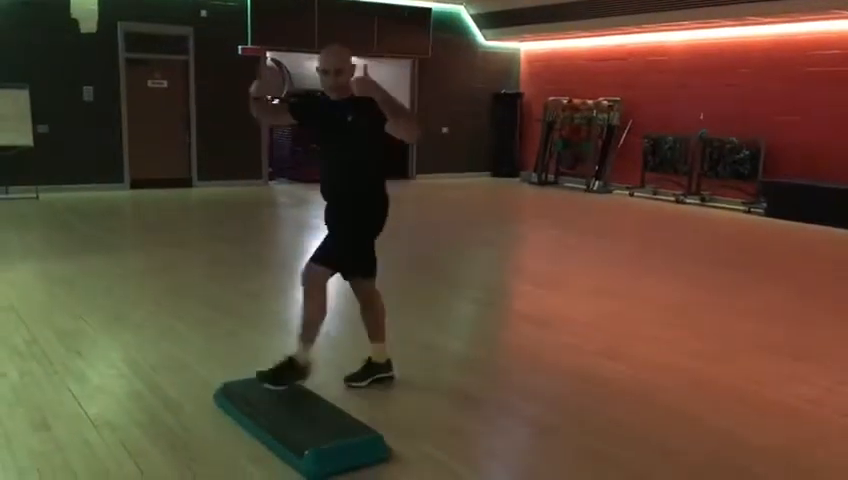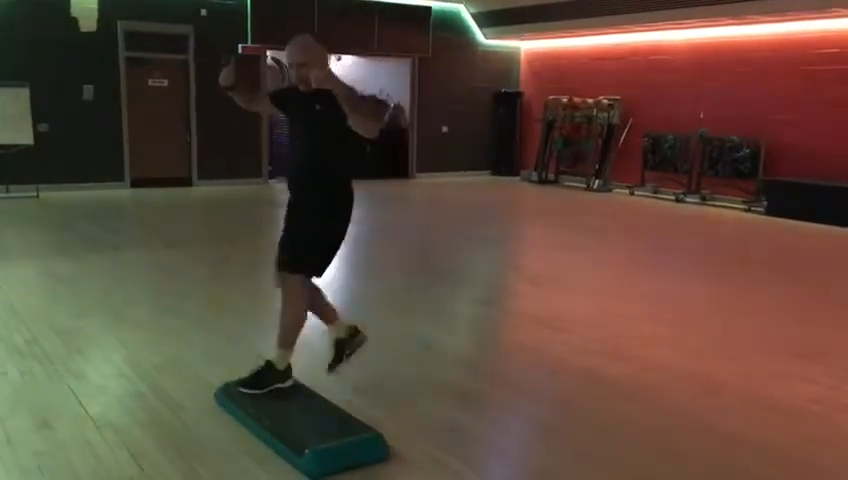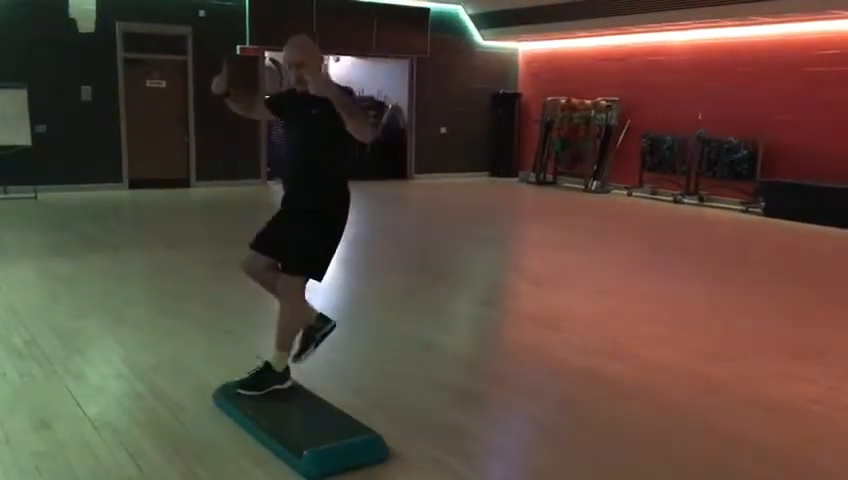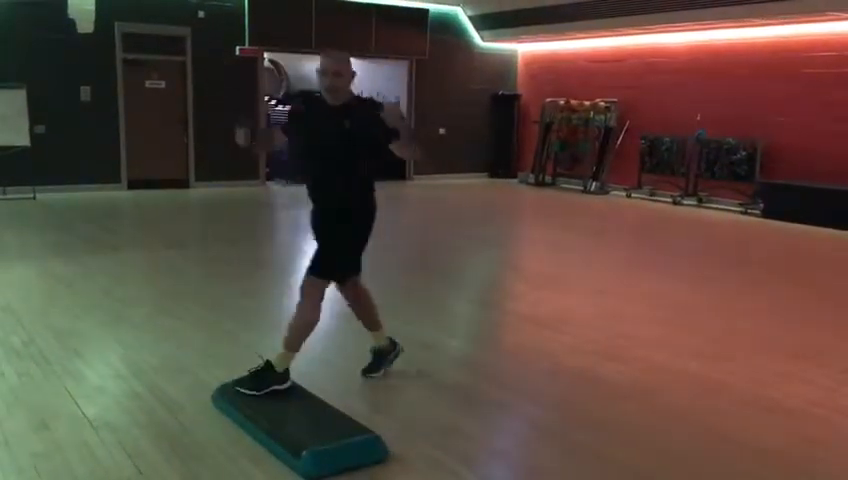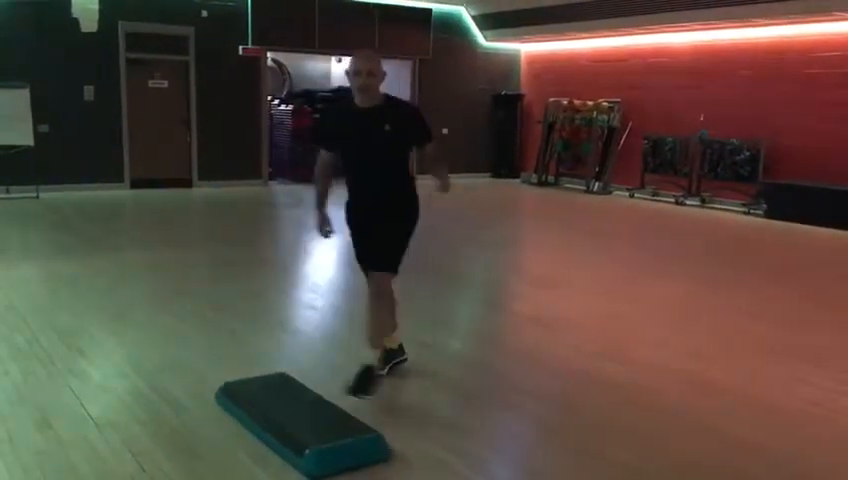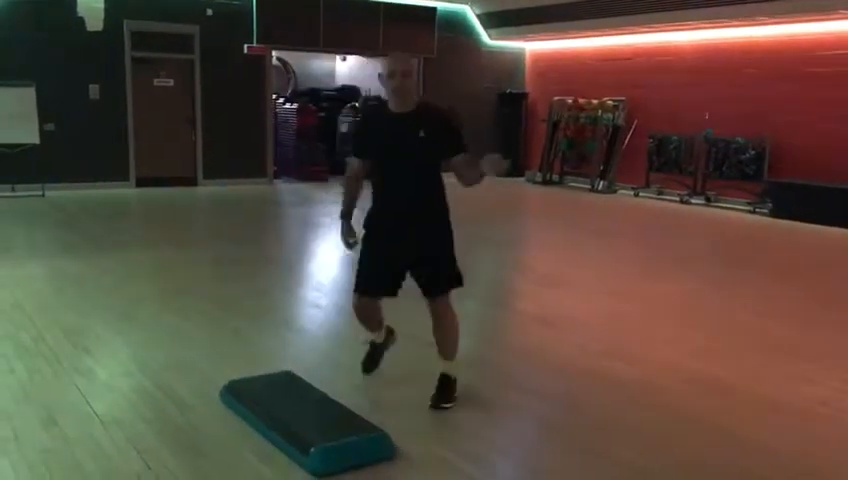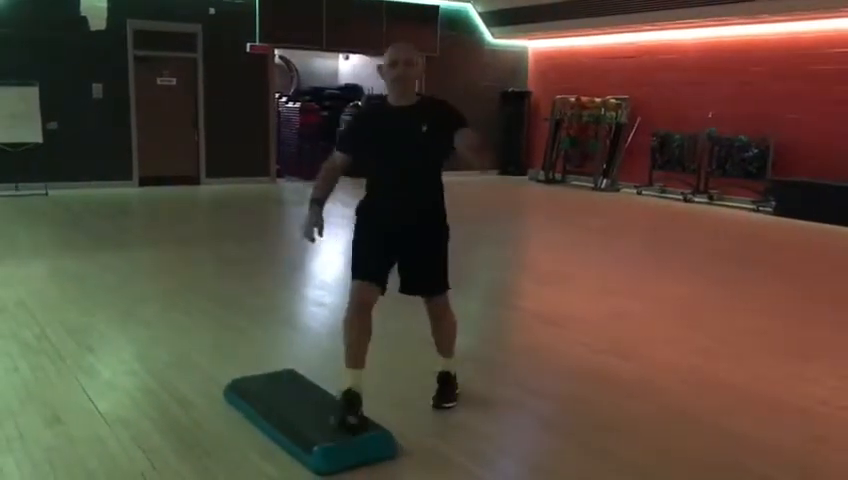
dt=0.3s
person 1, frame 1
left shoulder: (369, 105)
right shoulder: (317, 106)
left elbow: (410, 134)
right elbow: (270, 116)
left wrist: (379, 94)
right wrist: (258, 96)
left hip: (365, 209)
right hip: (339, 208)
left knee: (313, 277)
right knee: (363, 284)
left ankle: (301, 361)
right ankle: (380, 361)
person 1, frame 2
left shoulder: (339, 97)
right shoulder: (295, 96)
left elbow: (370, 129)
right elbow: (255, 101)
left wrist: (335, 86)
right wrist: (231, 85)
left hip: (328, 206)
right hip: (302, 203)
left knee: (292, 282)
right knee: (291, 280)
left ankle: (280, 368)
right ankle: (345, 332)
person 1, frame 3
left shoulder: (335, 100)
right shoulder: (292, 99)
left elbow: (366, 134)
right elbow: (252, 108)
left wrist: (332, 94)
right wrist: (226, 92)
left hip: (324, 207)
right hip: (295, 203)
left knee: (290, 283)
right knee: (255, 265)
left ankle: (278, 369)
right ankle: (313, 320)
person 1, frame 4
left shoulder: (368, 113)
right shoulder: (308, 112)
left elbow: (410, 152)
right elbow: (278, 140)
left wrist: (399, 126)
right wrist: (252, 139)
left hip: (352, 215)
right hip: (324, 213)
left knee: (312, 288)
right knee: (348, 282)
left ankle: (278, 370)
right ankle: (386, 345)
person 1, frame 5
left shoulder: (405, 113)
right shoulder: (337, 117)
left elbow: (426, 150)
right elbow: (326, 162)
left wrist: (440, 174)
right wrist: (321, 208)
left hip: (398, 210)
right hip: (360, 210)
left knee: (378, 283)
right knee: (380, 281)
left ankle: (372, 364)
right ankle: (393, 347)
person 1, frame 6
left shoulder: (438, 120)
right shoulder: (369, 122)
left elbow: (464, 174)
right elbow: (355, 173)
left wrist: (485, 167)
right wrist: (346, 218)
left hip: (430, 224)
right hip: (384, 222)
left knee: (438, 302)
right knee: (363, 302)
left ankle: (448, 376)
right ankle: (380, 335)
person 1, frame 7
left shoulder: (441, 114)
right shoulder: (366, 118)
left elbow: (477, 162)
right elbow: (335, 164)
left wrist: (472, 146)
right wrist: (316, 206)
left hip: (426, 223)
right hip: (376, 219)
left knee: (437, 301)
right knee: (360, 299)
left ankle: (447, 375)
right ankle: (353, 392)
